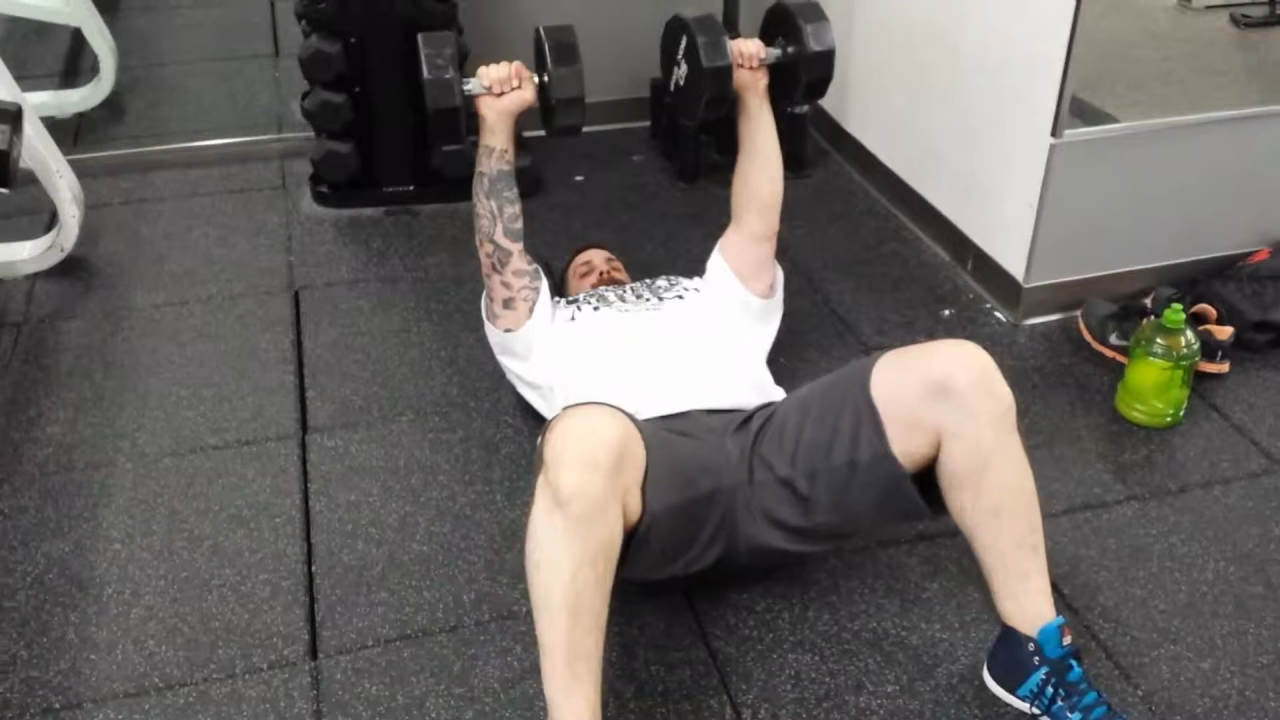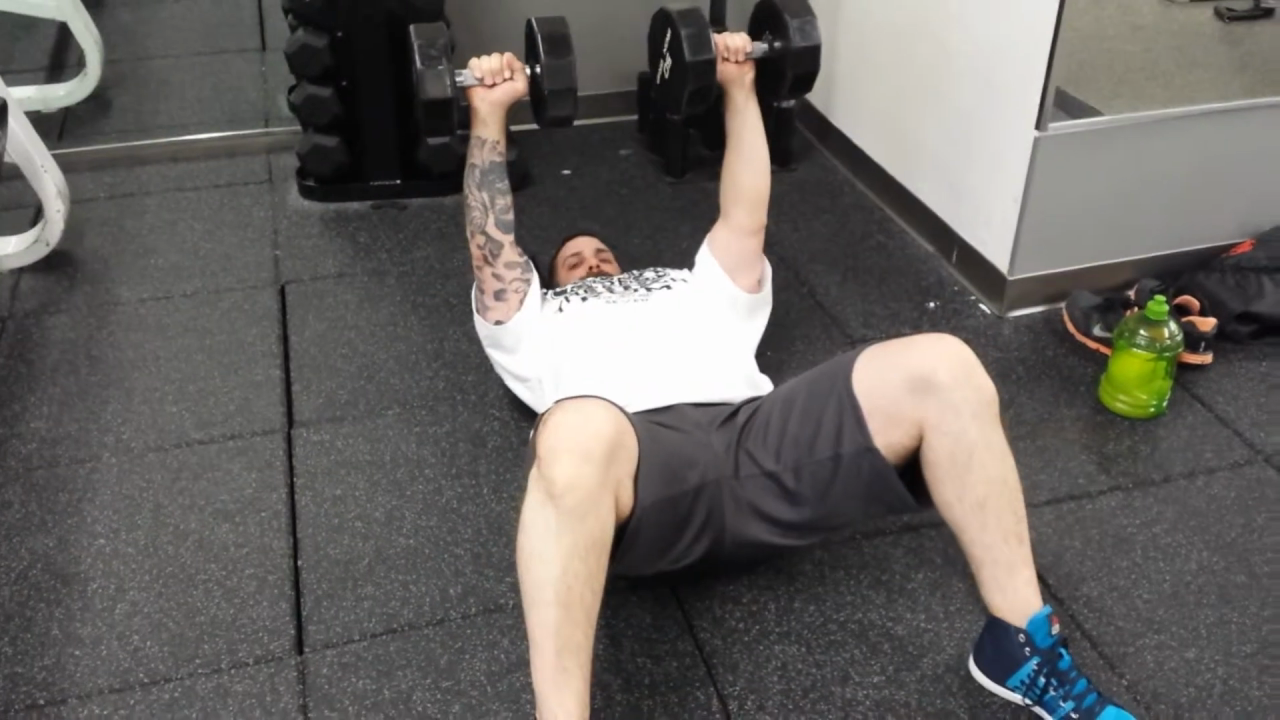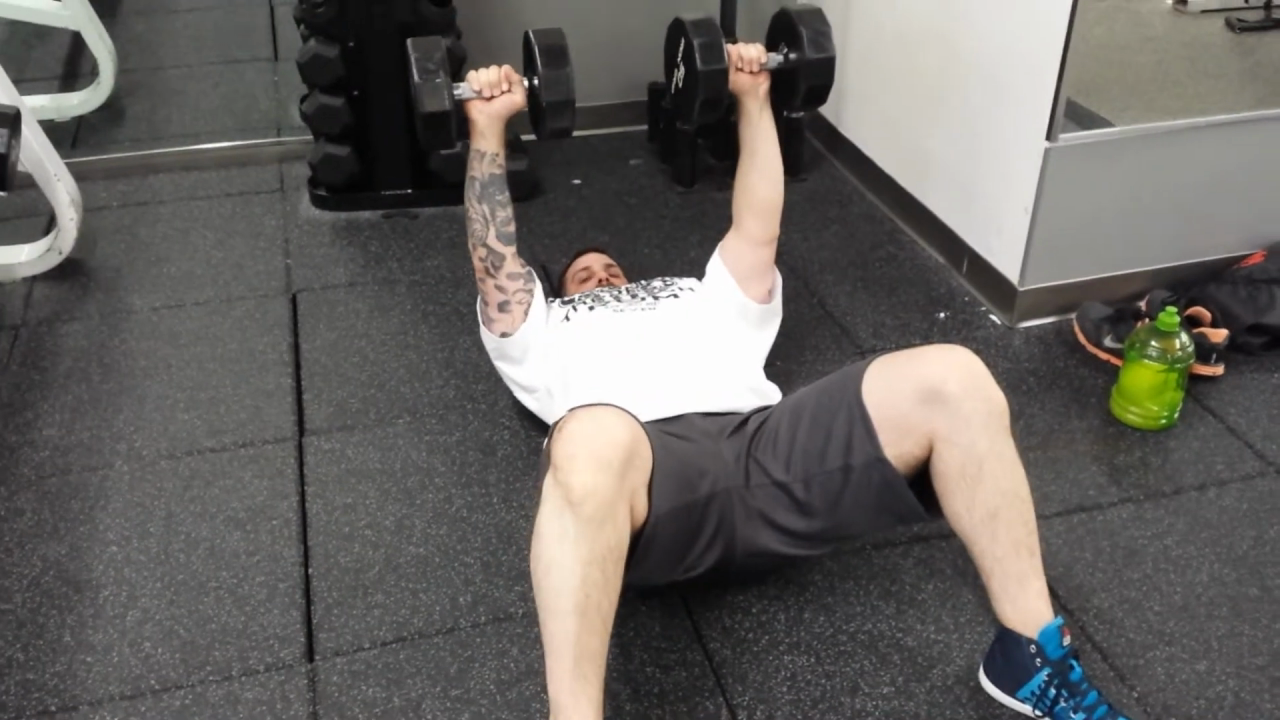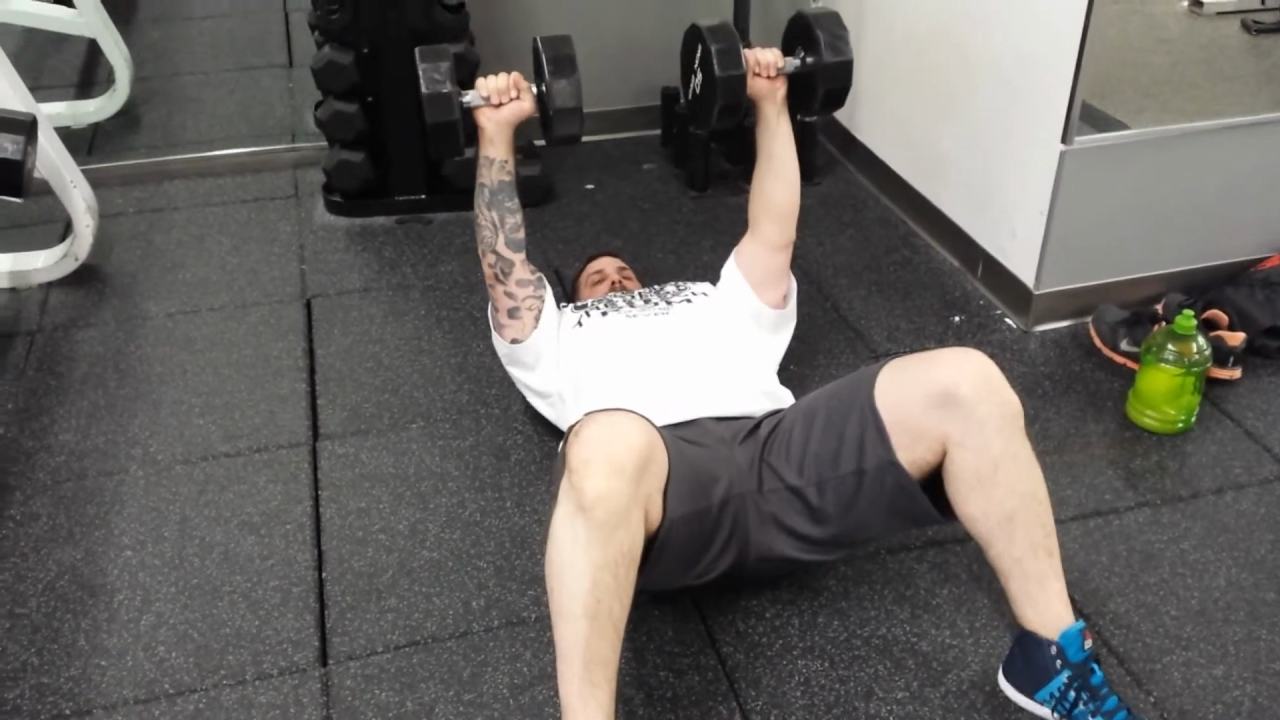
dt=0.4s
person 1, frame 1
left shoulder: (708, 300)
right shoulder: (550, 331)
left elbow: (757, 228)
right elbow: (501, 255)
left wrist: (753, 95)
right wrist: (497, 123)
left hip: (769, 443)
right hip: (648, 460)
left knee: (961, 375)
right knee: (582, 442)
left ankle: (1034, 650)
person 1, frame 2
left shoulder: (694, 292)
right shoulder: (539, 321)
left elbow: (744, 220)
right elbow: (492, 248)
left wrist: (739, 88)
right wrist: (488, 113)
left hip: (755, 437)
right hip: (637, 455)
left knee: (942, 368)
right knee: (577, 434)
left ankle: (1021, 640)
person 1, frame 3
left shoulder: (705, 301)
right shoulder: (548, 332)
left elbow: (757, 231)
right elbow: (494, 260)
left wrist: (753, 100)
right wrist: (487, 125)
left hip: (766, 445)
right hip: (645, 465)
left knee: (952, 379)
right knee: (593, 442)
left ankle: (1032, 651)
person 1, frame 4
left shoulder: (716, 305)
right shoulder: (560, 337)
left elbow: (773, 235)
right elbow: (504, 266)
left wrist: (770, 105)
right wrist: (496, 133)
left hip: (778, 450)
right hip: (659, 474)
left knee: (965, 384)
right knee: (608, 449)
left ankle: (1051, 653)
